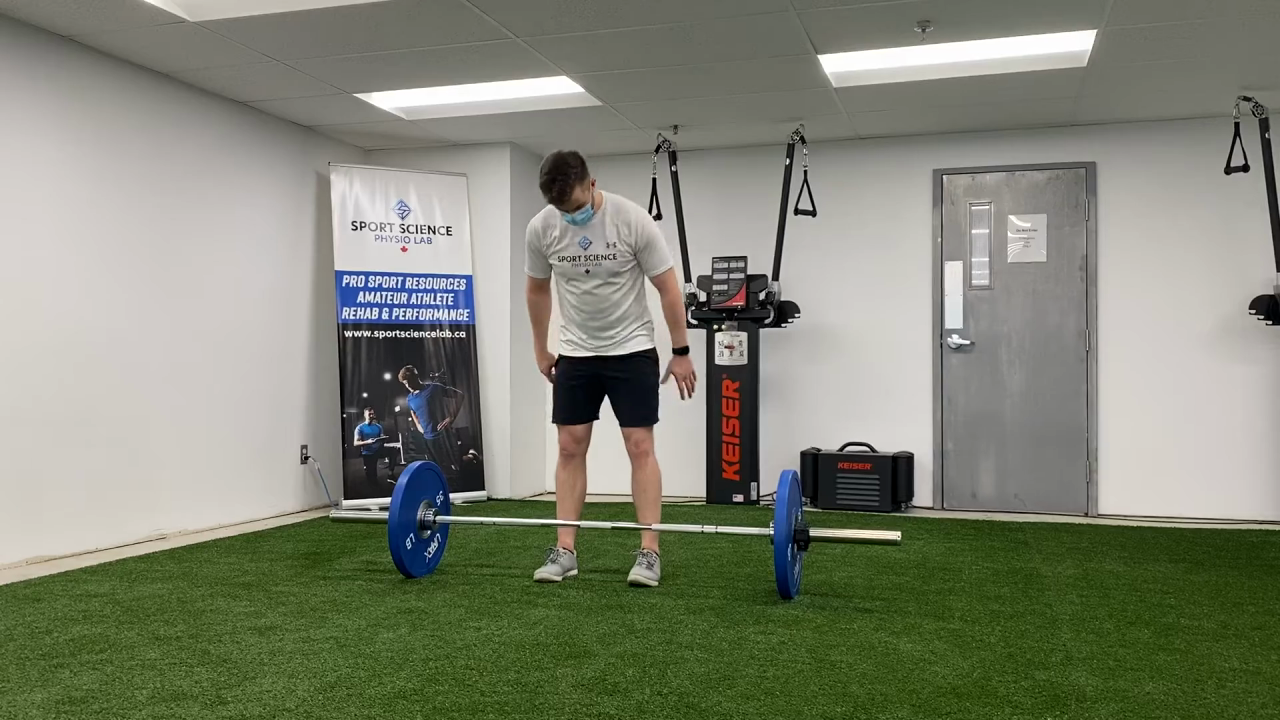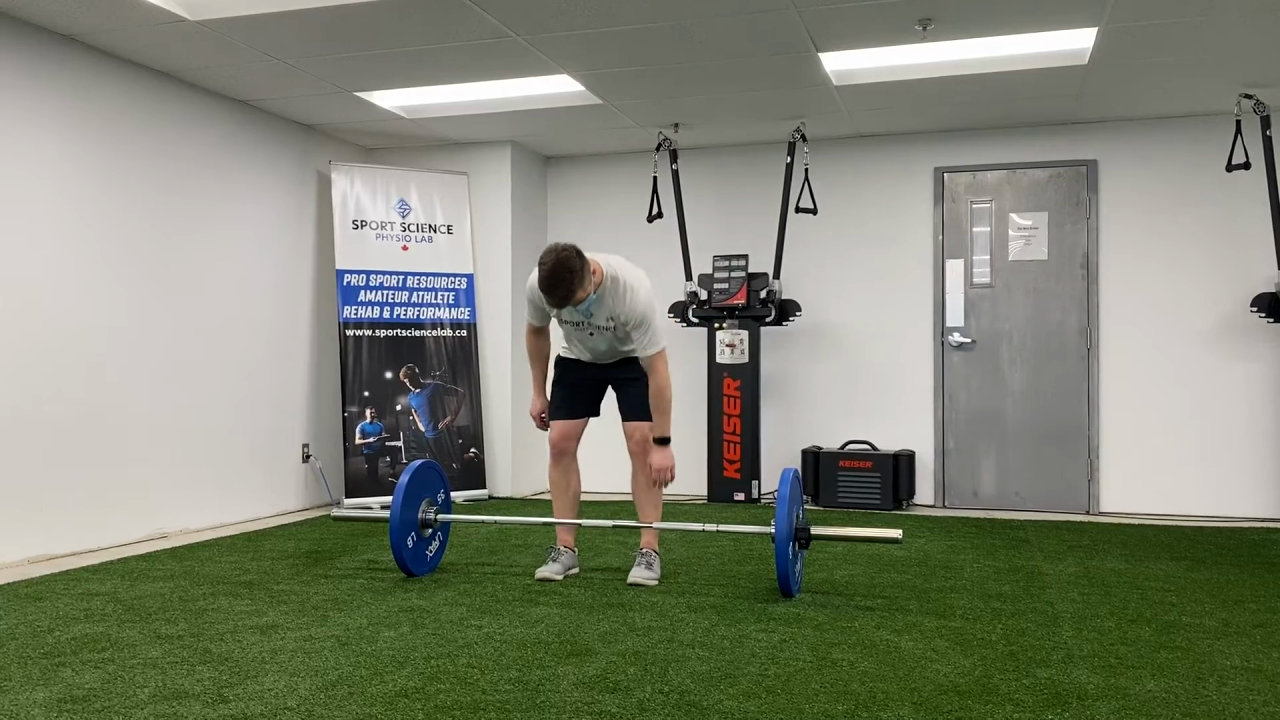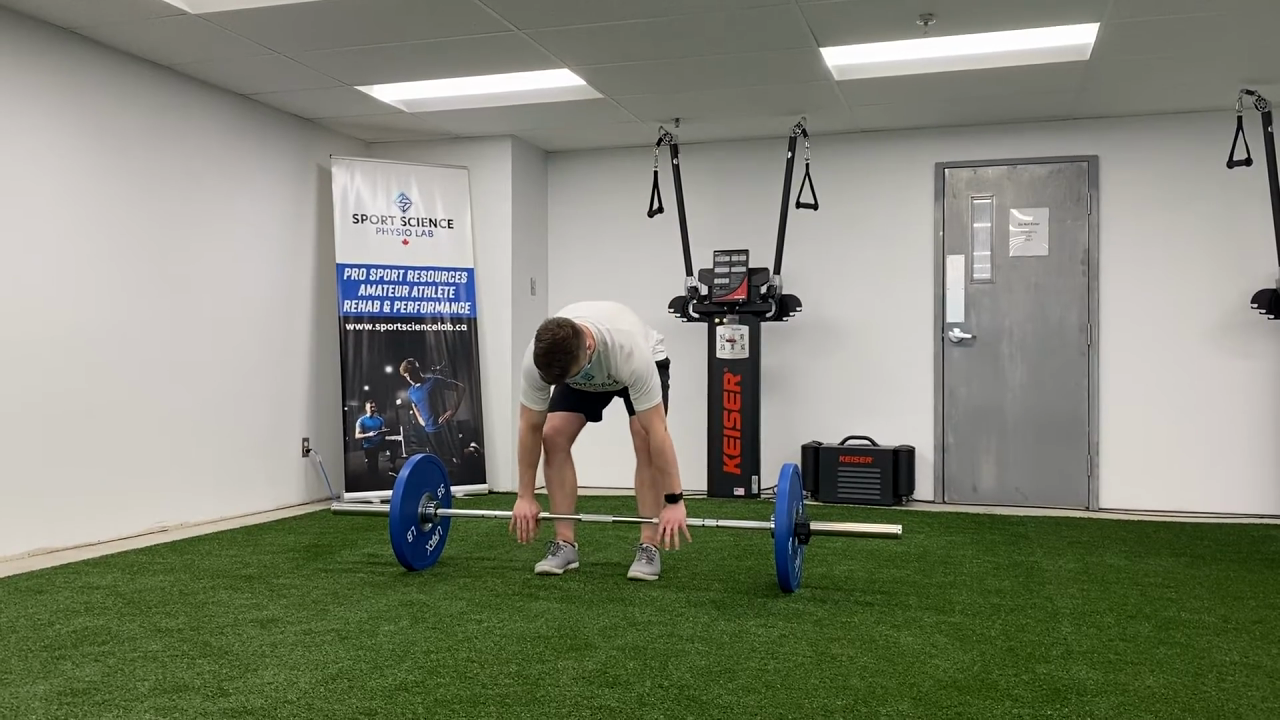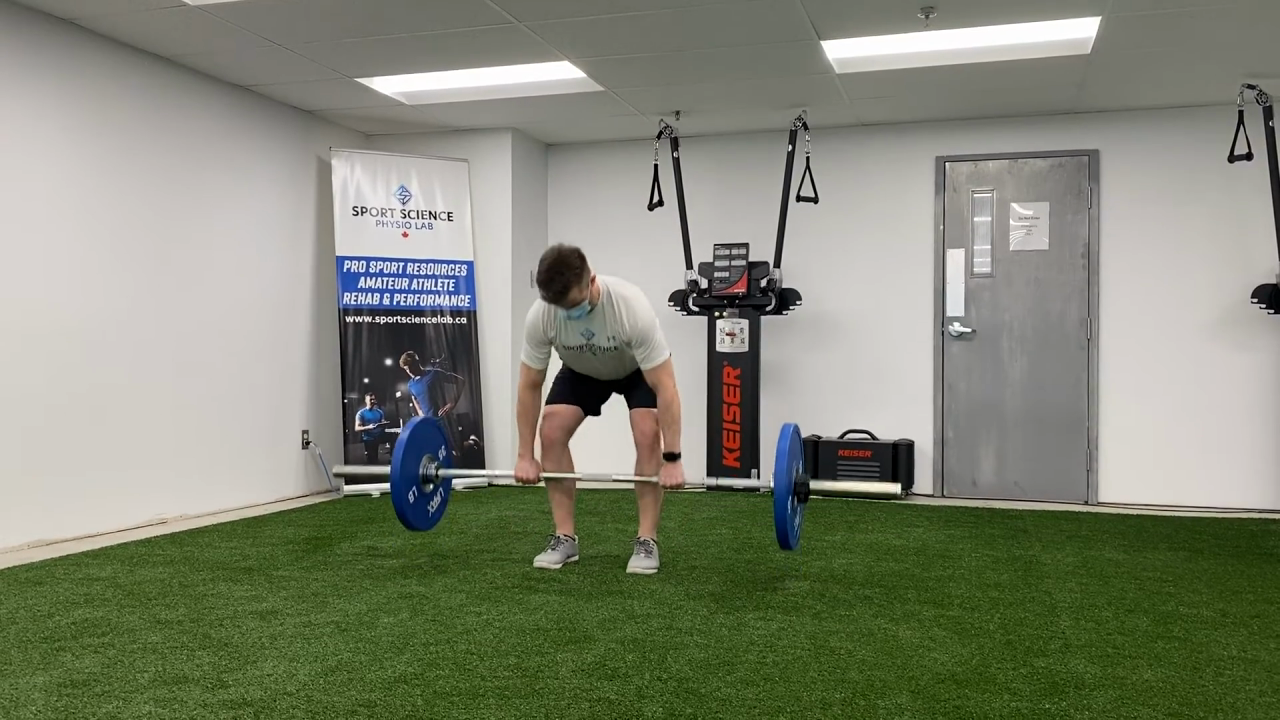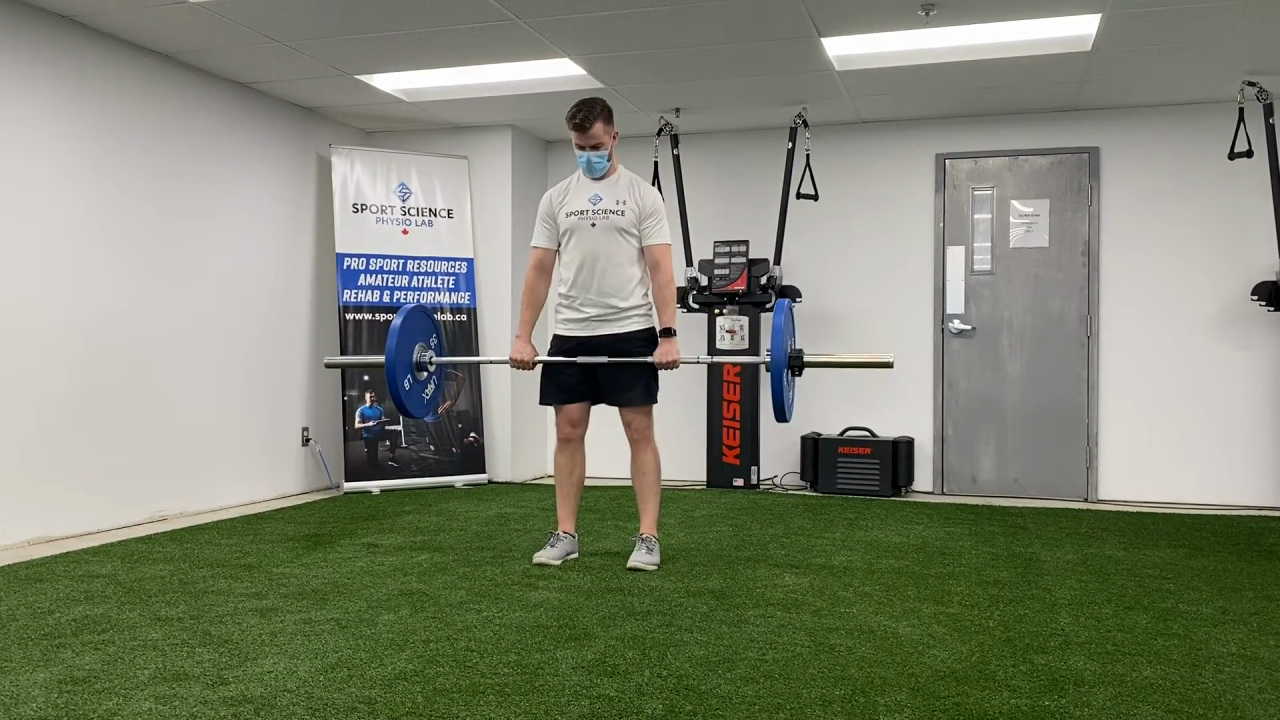
dt=1s
person 1, frame 1
left shoulder: (634, 221)
right shoulder: (540, 228)
left elbow: (669, 289)
right elbow: (537, 289)
left wrist: (680, 352)
right wrist: (541, 348)
left hip: (633, 353)
right hip: (575, 355)
left knee: (640, 446)
right knee: (570, 447)
left ankle: (649, 551)
right ankle: (565, 550)
person 1, frame 2
left shoulder: (632, 290)
right shoulder: (538, 285)
left elbow: (658, 373)
right elbow: (536, 332)
left wrist: (662, 441)
right wrist: (538, 392)
left hip: (632, 358)
right hip: (577, 360)
left knee: (641, 443)
right knee: (560, 443)
left ankle: (648, 551)
right ankle: (565, 549)
person 1, frame 3
left shoulder: (630, 351)
right shoulder: (539, 357)
left elbow: (657, 431)
right elbow: (530, 428)
left wrist: (674, 501)
right wrist: (525, 496)
left hip: (648, 360)
right hip: (584, 370)
left knee: (644, 439)
right knee: (553, 436)
left ankle: (649, 546)
right ankle: (565, 543)
person 1, frame 4
left shoulder: (631, 308)
right shoulder: (541, 315)
left elbow: (665, 388)
right elbow: (530, 386)
left wrist: (672, 459)
right wrist: (525, 455)
left hip: (636, 370)
right hip: (583, 371)
left knee: (647, 435)
right knee: (551, 432)
left ankle: (646, 541)
right ankle: (564, 538)
person 1, frame 5
left shoulder: (642, 194)
right shoulder: (556, 198)
left elbow: (660, 269)
right elbow: (539, 270)
left wrist: (668, 335)
right wrist: (523, 336)
left hip: (630, 333)
right hip: (571, 335)
left knee: (640, 433)
right knee: (568, 433)
left ankle: (648, 537)
right ankle: (565, 534)
